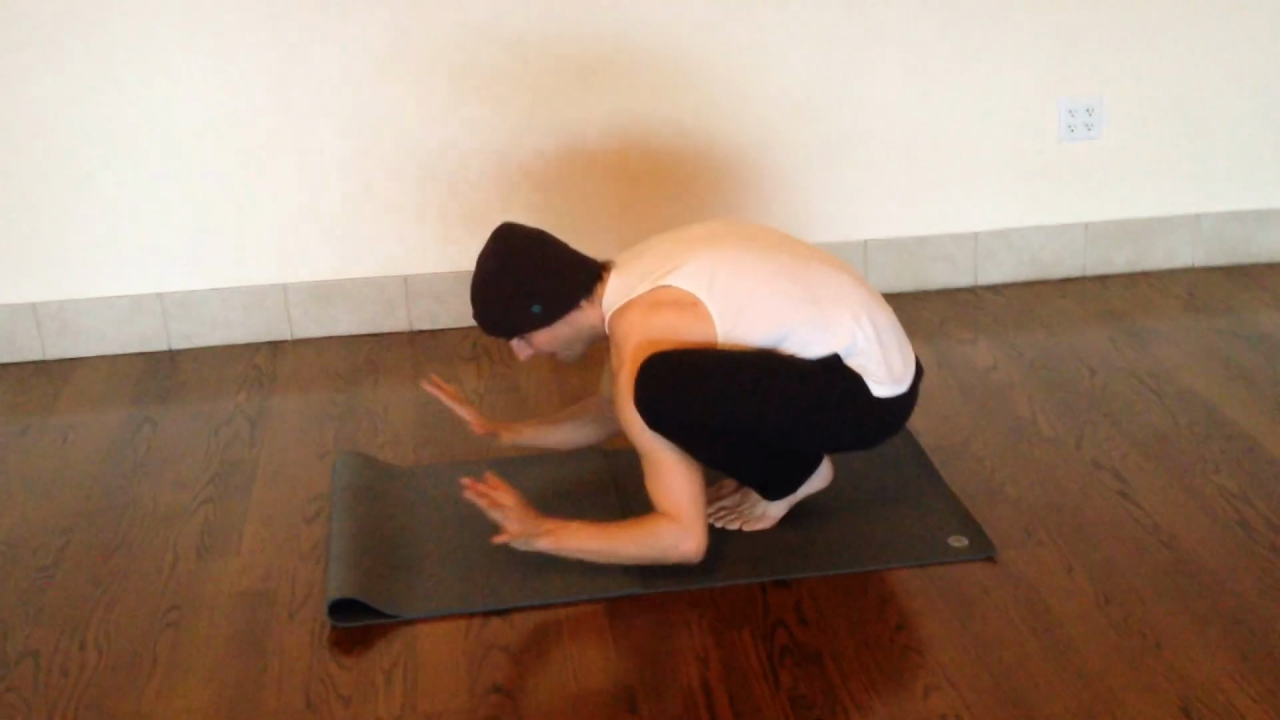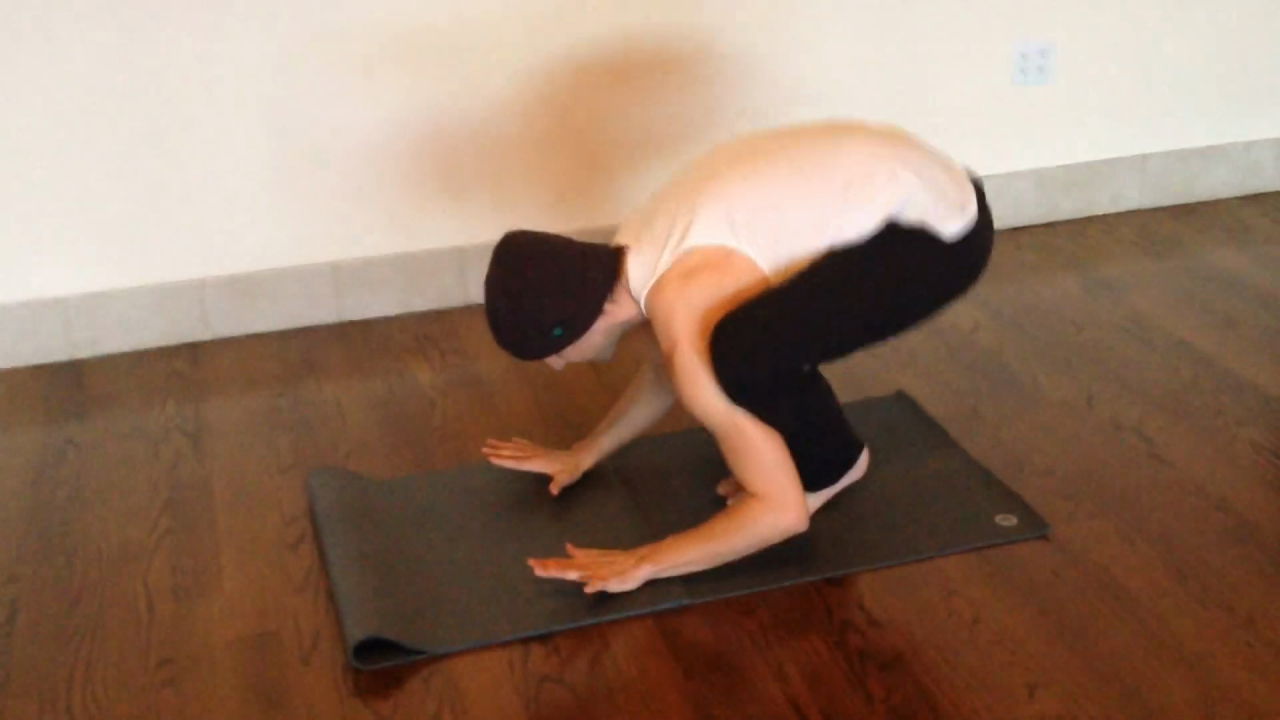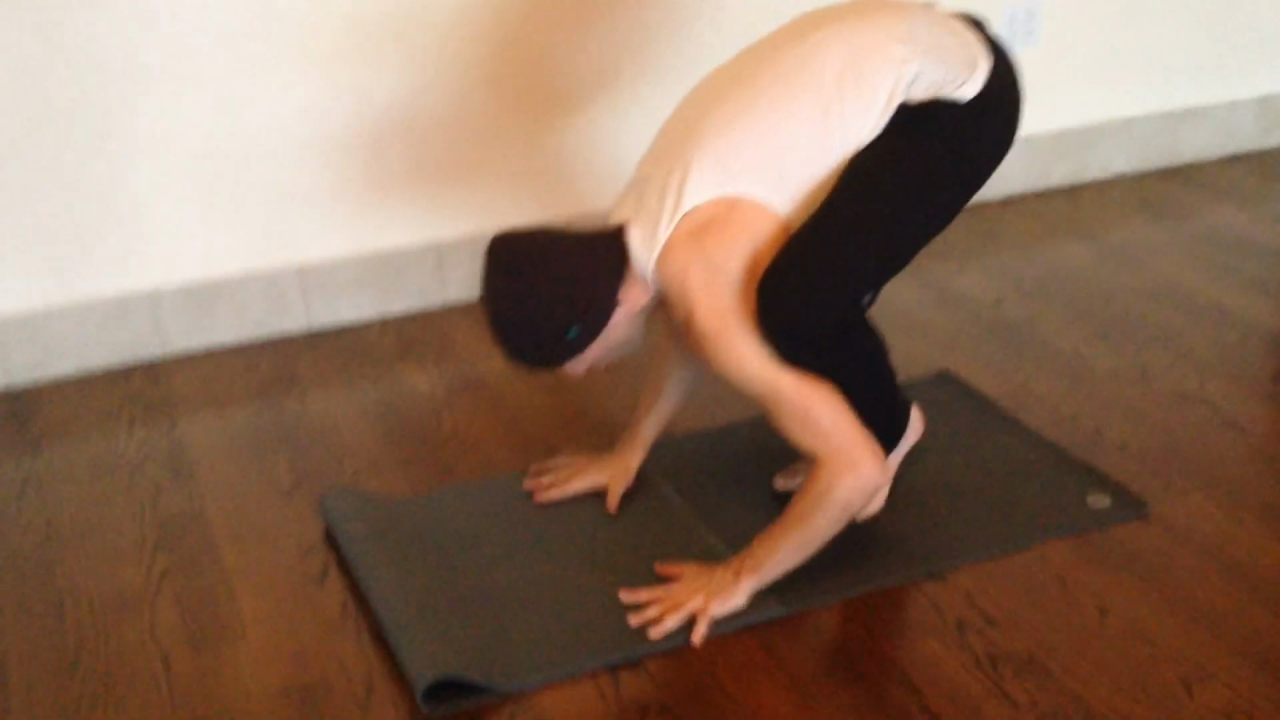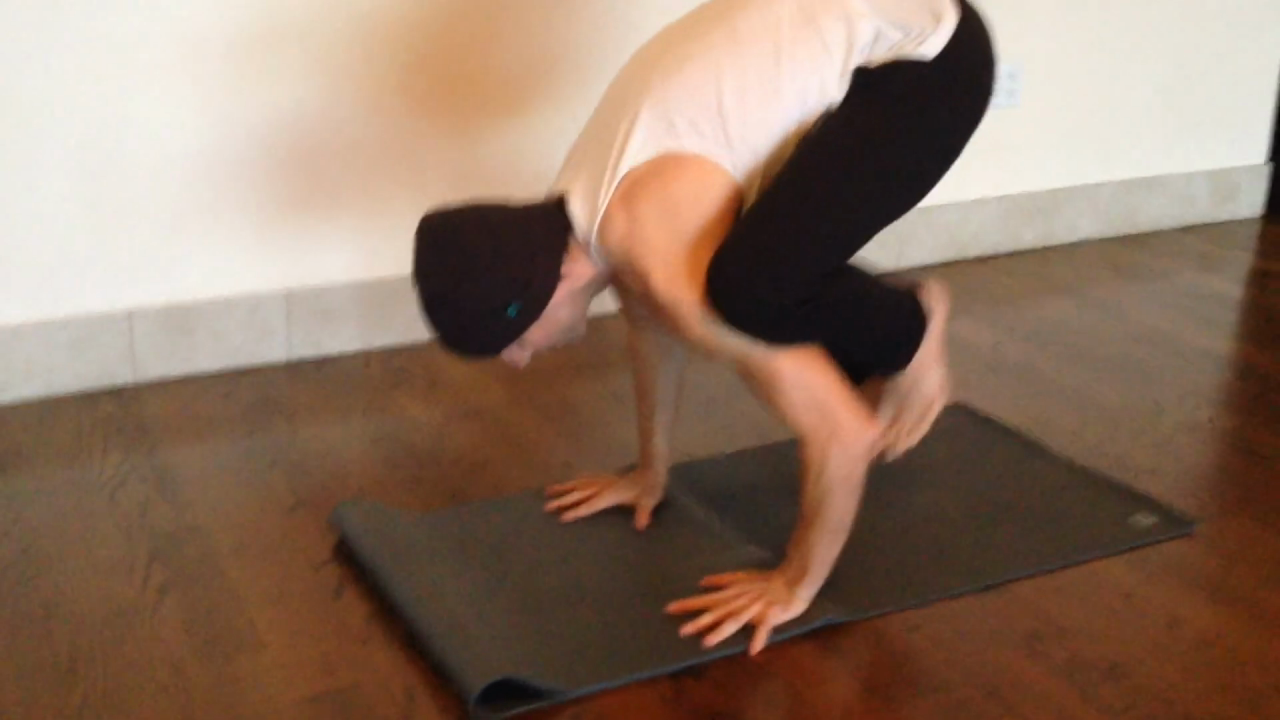
dt=1s
person 1, frame 1
left shoulder: (644, 348)
right shoulder: (625, 284)
left elbow: (687, 538)
right elbow: (612, 413)
left wrist: (542, 533)
right wrist: (504, 432)
left hip: (872, 391)
right hip: (855, 341)
left knee: (663, 388)
left ankle: (791, 480)
right ankle: (782, 464)
person 1, frame 2
left shoulder: (687, 321)
right shoulder: (634, 252)
left elbow: (783, 511)
left wrist: (641, 563)
right wrist: (583, 454)
left hip: (940, 225)
left knee: (744, 351)
left ankle: (830, 466)
right ankle: (798, 452)
person 1, frame 3
left shoulder: (706, 291)
right shoulder: (638, 225)
left elbow: (858, 468)
left wrist: (740, 577)
right wrist: (629, 452)
left hip: (959, 87)
left knee: (799, 305)
left ankle: (890, 426)
right ankle: (863, 416)
person 1, frame 4
left shoulder: (659, 251)
right shoulder: (587, 204)
left elbow: (847, 429)
right elbow: (651, 321)
left wrist: (795, 584)
right wrist: (651, 472)
left hip: (927, 54)
left knee: (752, 288)
left ankle: (911, 334)
right ankle: (856, 372)
